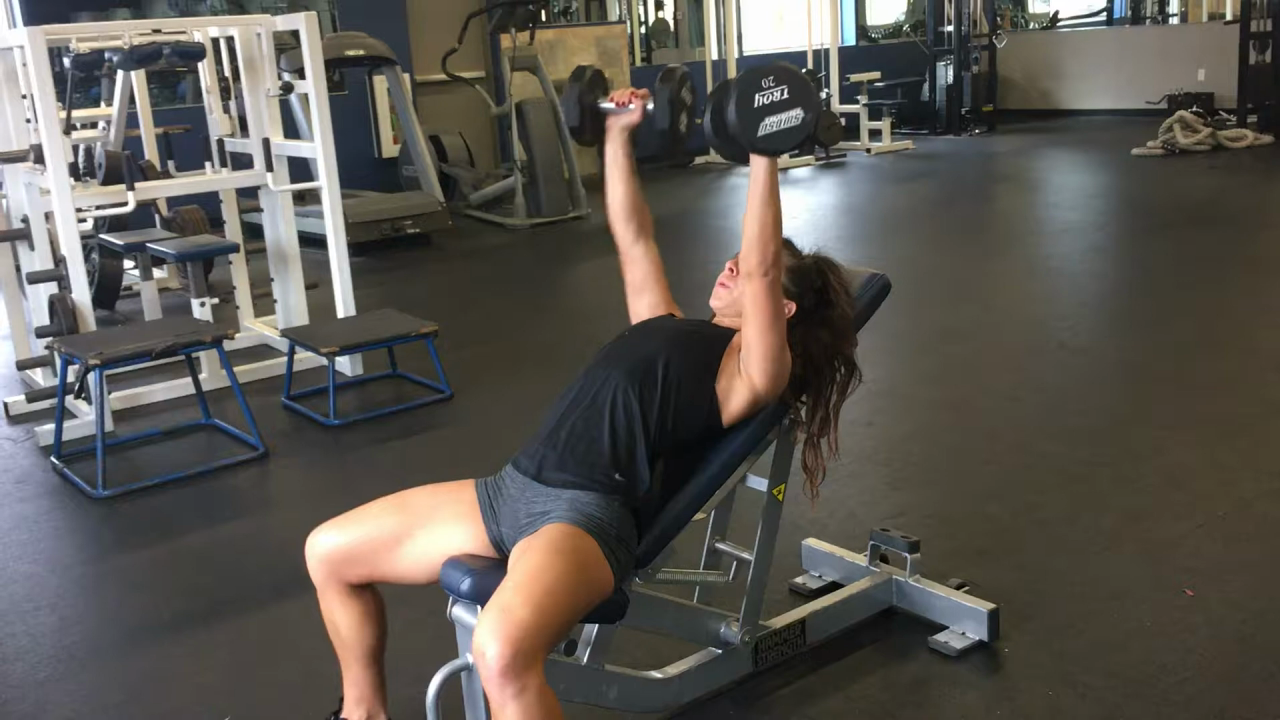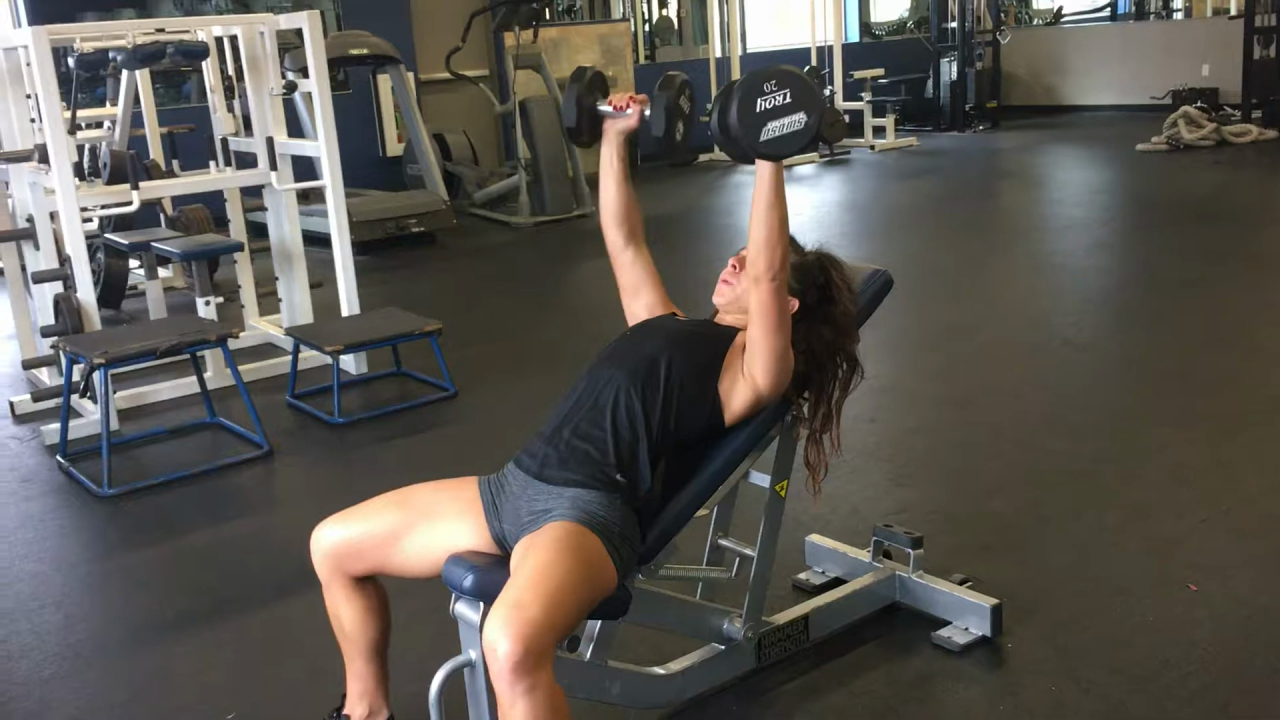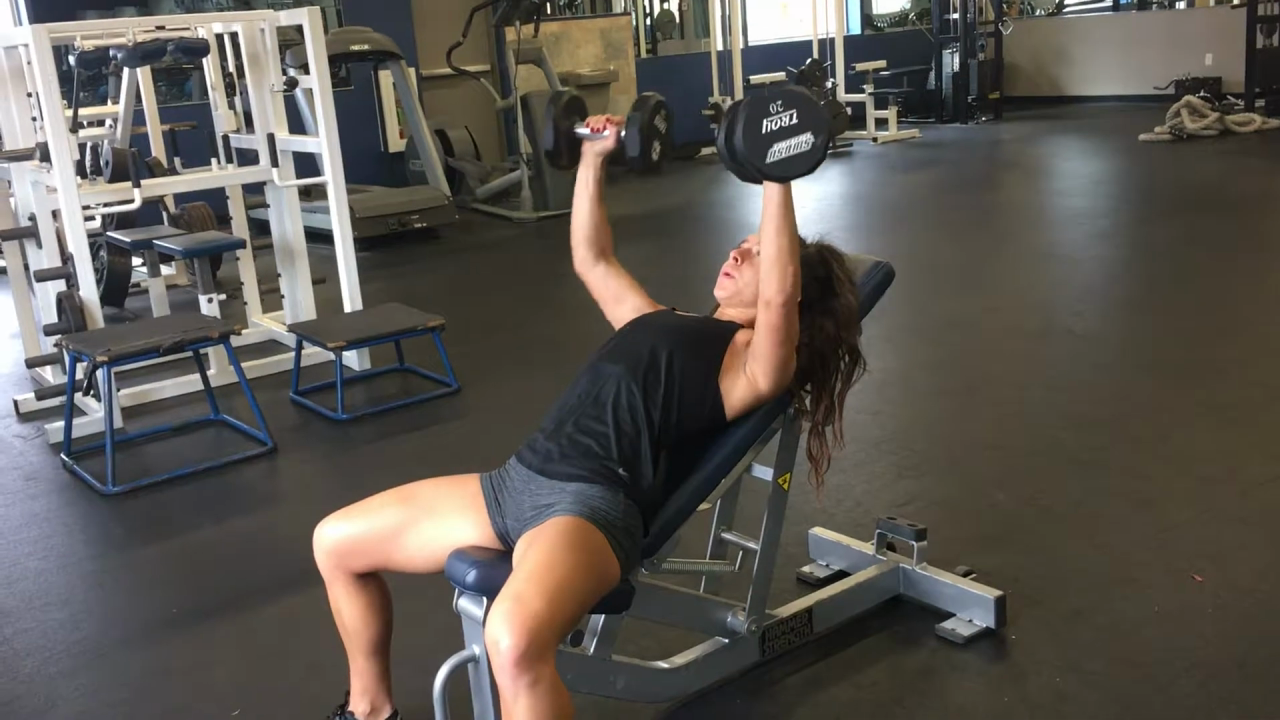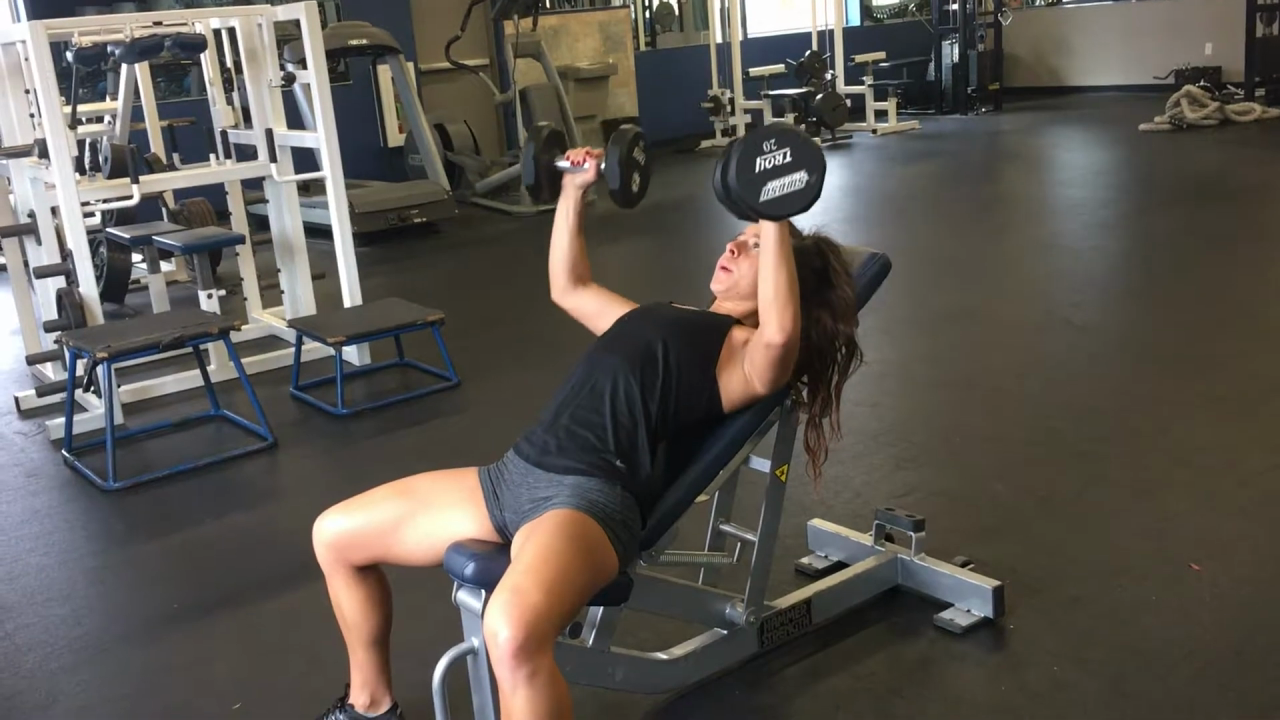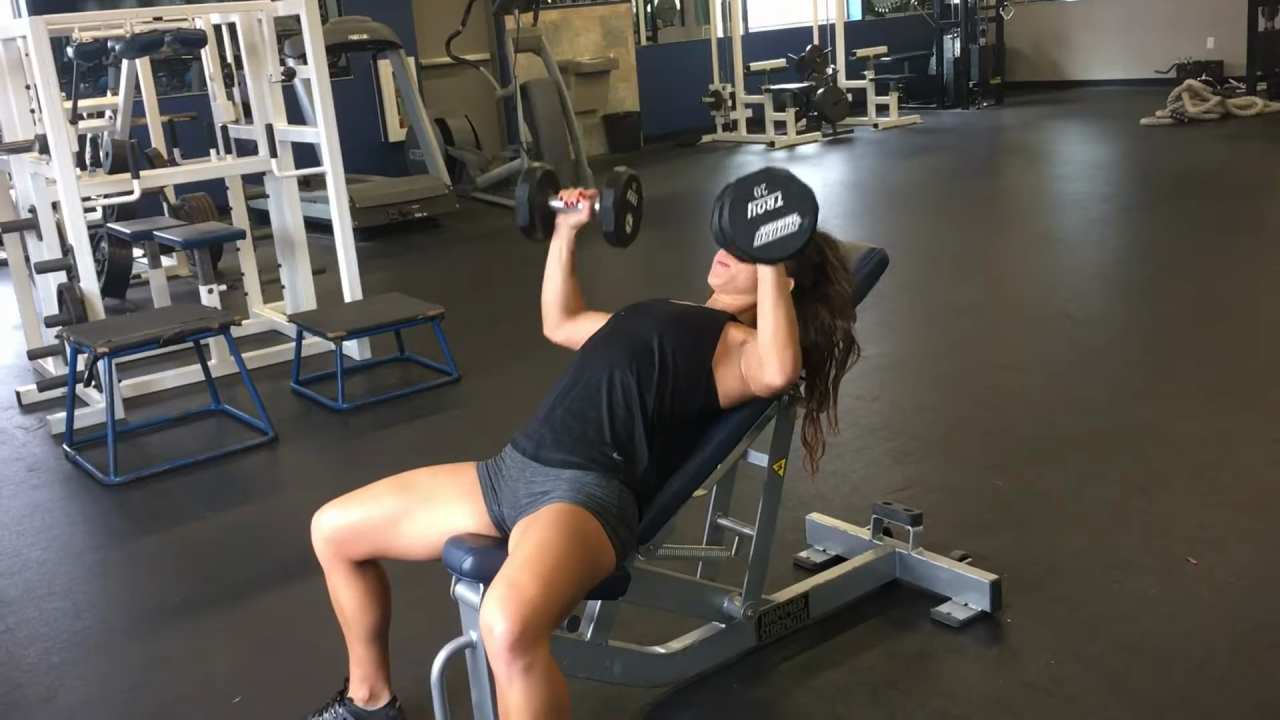
dt=0.3s
person 1, frame 1
left shoulder: (756, 368)
right shoulder: (666, 327)
left elbow: (761, 269)
right elbow: (632, 235)
left wrist: (763, 155)
right wrist: (618, 133)
left hip: (588, 512)
right hip: (514, 486)
left knee: (501, 650)
right knee: (327, 553)
person 1, frame 2
left shoulder: (759, 366)
right shoulder: (666, 325)
left elbow: (769, 276)
right elbow: (623, 240)
left wrist: (769, 157)
right wrist: (614, 137)
left hip: (591, 509)
right hip: (516, 483)
left knee: (513, 647)
right knee: (332, 545)
person 1, frame 3
left shoulder: (759, 361)
right shoulder: (663, 322)
left elbow: (778, 294)
right elbow: (592, 259)
left wrist: (776, 179)
right wrist: (594, 157)
left hip: (594, 502)
right hip: (518, 479)
left knee: (515, 640)
right knee: (335, 541)
person 1, frame 4
left shoulder: (751, 352)
right shoulder: (664, 316)
left elbow: (781, 333)
right elbow: (568, 288)
left wrist: (775, 216)
right wrist: (573, 191)
left hip: (593, 495)
right hip: (515, 473)
left knee: (513, 633)
right knee: (334, 535)
person 1, frame 5
left shoulder: (745, 345)
right shoulder: (663, 312)
left elbow: (779, 371)
right elbow: (559, 323)
left wrist: (770, 254)
right wrist: (566, 229)
left hip: (591, 489)
right hip: (514, 467)
left knee: (509, 625)
right knee: (334, 529)
